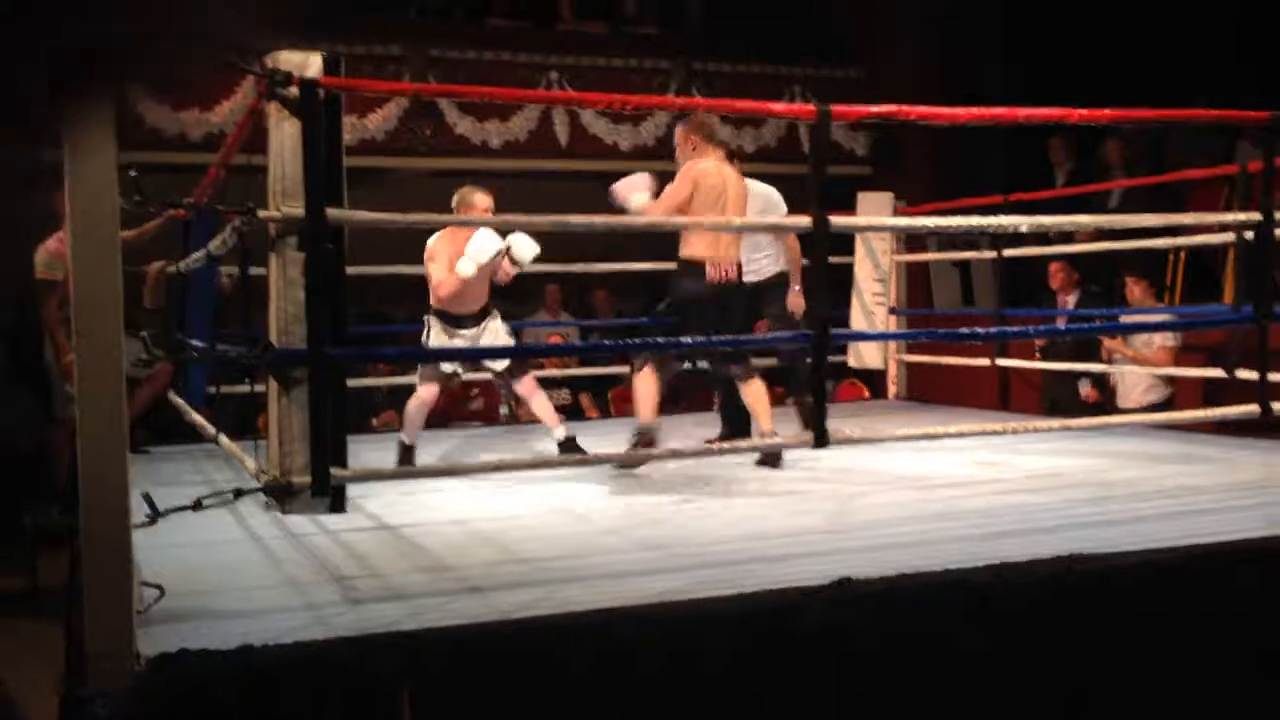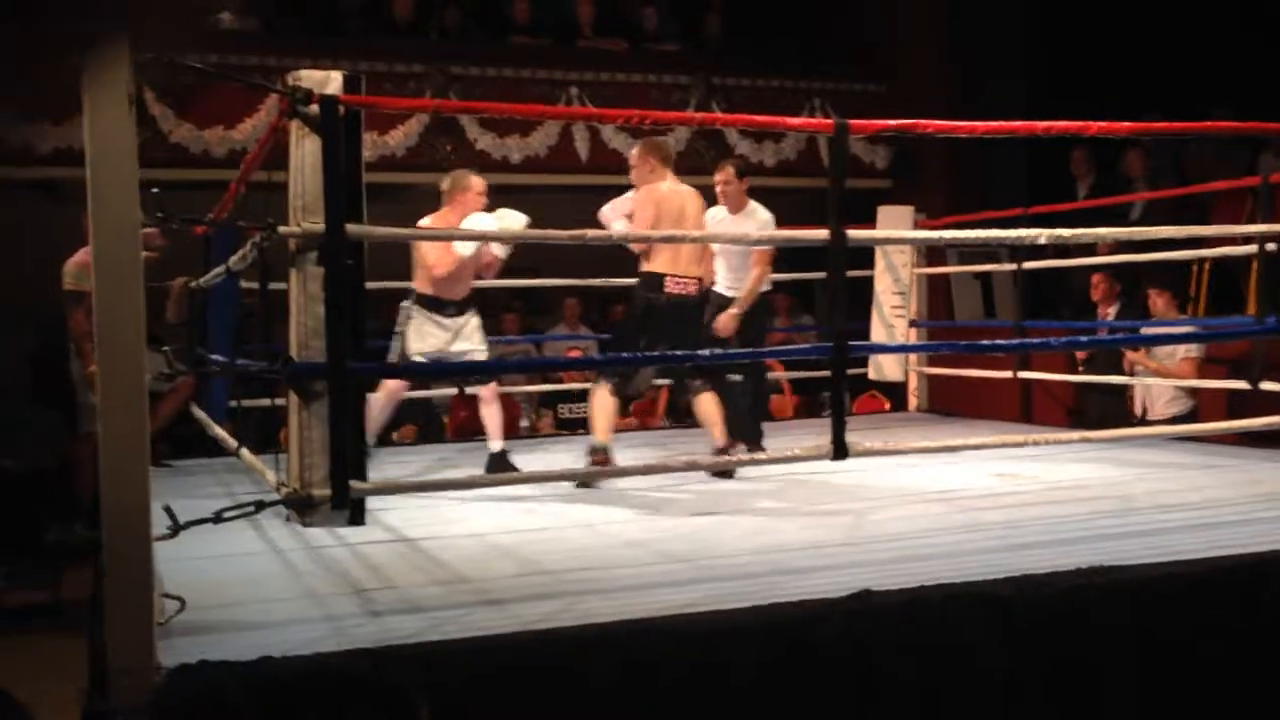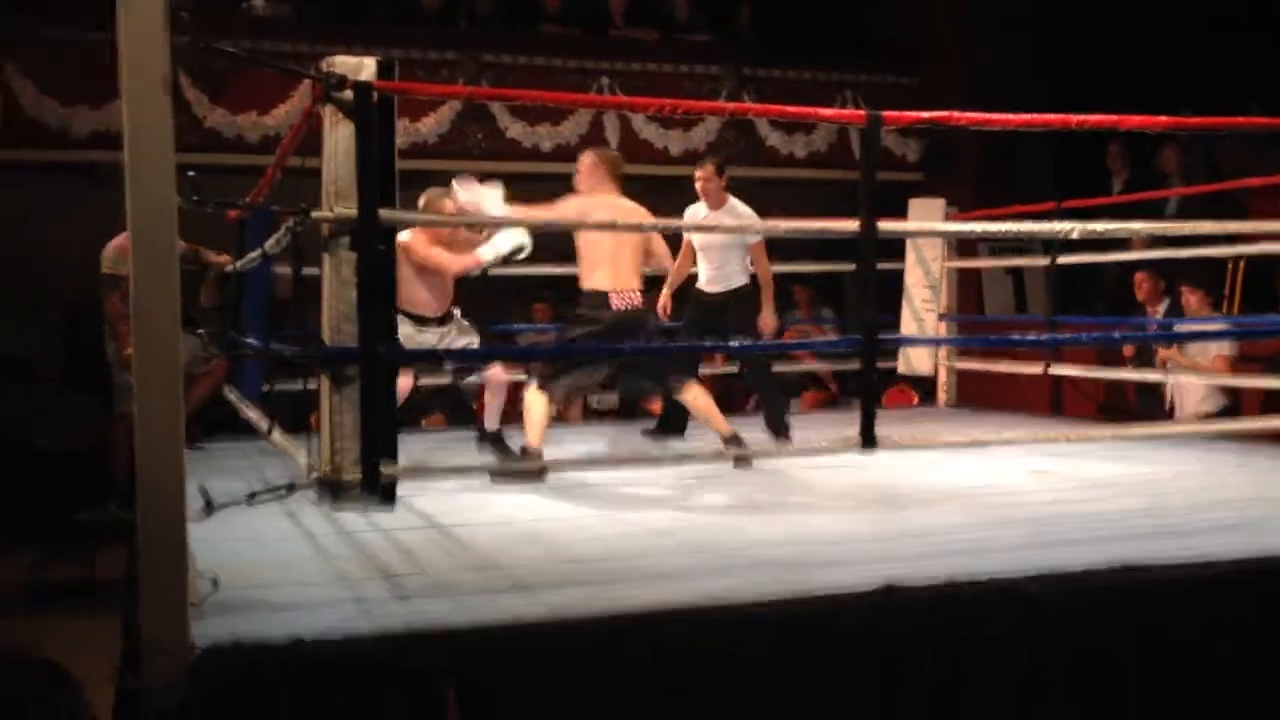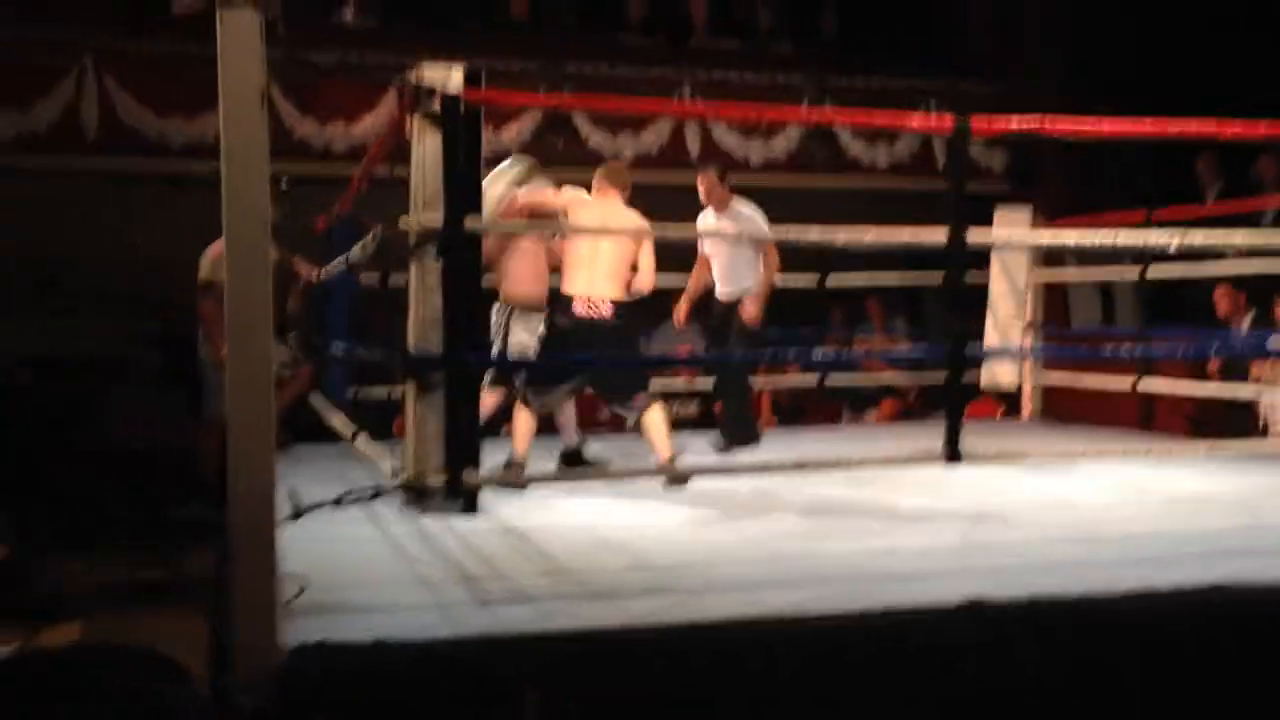
dt=0.4s
person 1, frame 1
left shoulder: (693, 172)
right shoulder: (738, 180)
left elbow: (659, 214)
left wrist: (631, 196)
left hip: (694, 279)
right hip: (729, 280)
left knee: (650, 358)
right knee: (741, 366)
left ankle: (645, 435)
right ankle: (770, 443)
person 1, frame 2
left shoulder: (651, 193)
right shoulder: (696, 198)
left elbow: (639, 243)
left wrist: (615, 221)
left hip: (657, 295)
right hip: (691, 293)
left knee: (613, 376)
right knee: (697, 381)
left ankle: (600, 454)
right ankle: (723, 452)
person 1, frame 3
left shoulder: (582, 206)
right shoulder: (641, 213)
left elbow: (533, 215)
right elbow: (665, 262)
left wrist: (485, 202)
left hip: (598, 310)
right hip: (635, 311)
left knee: (543, 381)
right knee: (678, 379)
left ankle: (531, 457)
right ankle: (732, 441)
person 1, frame 4
left shoulder: (576, 201)
right shoulder: (640, 224)
left elbow: (526, 200)
right elbow: (645, 284)
left hip: (569, 318)
right hip: (613, 320)
left knee: (533, 395)
right knee: (641, 399)
left ankle: (515, 466)
right ankle: (669, 465)
person 2, frame 1
left shoulder: (764, 195)
left elbow: (790, 242)
left wrist: (795, 289)
left hip: (774, 283)
left knee: (790, 353)
left ankle: (809, 420)
right ankle: (735, 427)
person 2, frame 2
left shoulder: (762, 219)
right shoulder: (712, 216)
left elbow: (760, 272)
left wrist: (735, 312)
left hip: (752, 302)
right hip: (719, 297)
left knee: (752, 369)
left ankle: (752, 435)
right ankle: (735, 430)
person 2, frame 3
left shoulder: (743, 215)
right shoulder: (691, 214)
left elbow: (761, 264)
right elbow: (684, 257)
left wrist: (767, 309)
right wrist: (666, 292)
left hip: (735, 296)
right hip: (702, 295)
left knee: (754, 362)
left ankle: (778, 425)
right ankle: (671, 423)
person 2, frame 4
left shoulder: (748, 215)
right shoulder: (703, 221)
left elbow: (772, 260)
left wrist: (757, 300)
right wrist: (686, 301)
left hip: (748, 301)
right hip: (722, 301)
left knee: (737, 365)
right knee: (726, 368)
left ankle: (734, 432)
right ankle: (745, 431)
person 3, frame 1
left shoulder: (486, 239)
right shoulder: (439, 245)
left elbow: (502, 278)
right elbow: (443, 290)
left wrist: (516, 261)
right wrist: (472, 261)
left hip: (485, 321)
right hip: (446, 326)
left knee: (527, 385)
right knee: (427, 393)
left ankle: (566, 443)
right ankle: (406, 449)
person 3, frame 2
left shoulder: (473, 226)
right shoulder: (429, 227)
left elbow: (487, 272)
right elbow: (438, 269)
left wrist: (502, 245)
right wrist: (470, 241)
left hip: (462, 314)
right hip: (424, 314)
left knee: (488, 388)
right knee: (394, 387)
left ankle: (498, 459)
person 3, frame 3
left shoulder: (452, 233)
right shoulder: (409, 241)
left elbow: (480, 243)
right elbow: (452, 265)
right wrist: (498, 248)
left hip: (446, 322)
right hip: (410, 326)
left knee: (497, 377)
right knee: (401, 387)
left ankle: (490, 433)
person 3, frame 4
left shoulder: (541, 234)
right shoulder: (508, 232)
left hip: (540, 319)
right hip: (514, 320)
right knee: (495, 392)
left ankle: (572, 452)
person 4, frame 1
right shoulder: (50, 252)
left elbow: (135, 237)
right elbow: (48, 311)
left wrist: (165, 219)
right wrist: (66, 357)
right hip: (71, 344)
left knee: (161, 370)
right knee: (69, 418)
person 4, frame 2
right shoulder: (80, 264)
right elbow: (75, 318)
left wrist: (155, 244)
right wrist: (91, 365)
right hip: (97, 354)
left knee: (184, 384)
right knee: (94, 429)
right ankle: (87, 505)
person 4, frame 3
right shoulder: (118, 250)
left elbow: (194, 254)
right elbow: (111, 304)
left wrist: (214, 260)
right wrist: (127, 348)
right hip: (131, 340)
left knee: (217, 366)
right knee: (128, 411)
right ankle: (121, 481)
person 4, frame 4
right shoulder: (217, 253)
left elbow: (287, 260)
right elbow: (207, 305)
left wrist: (303, 270)
right wrist: (220, 349)
right hip: (224, 341)
left knee: (303, 371)
right knee: (217, 415)
right ankle: (211, 478)
